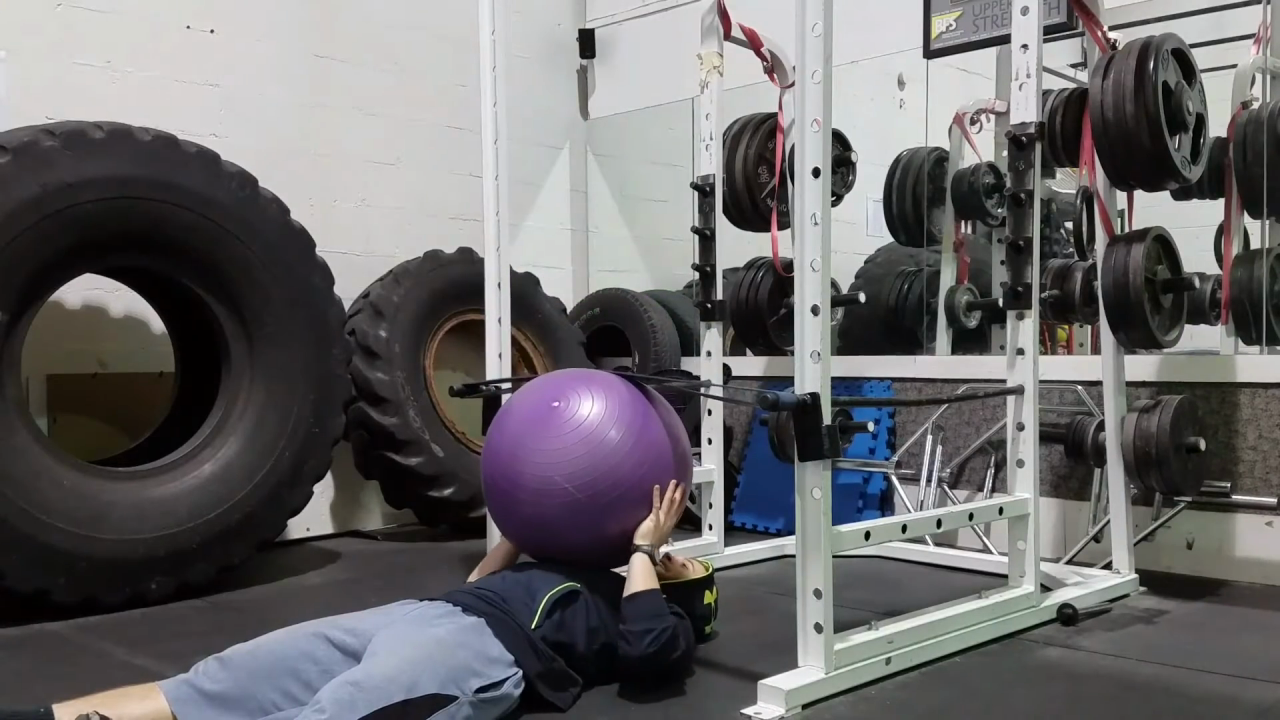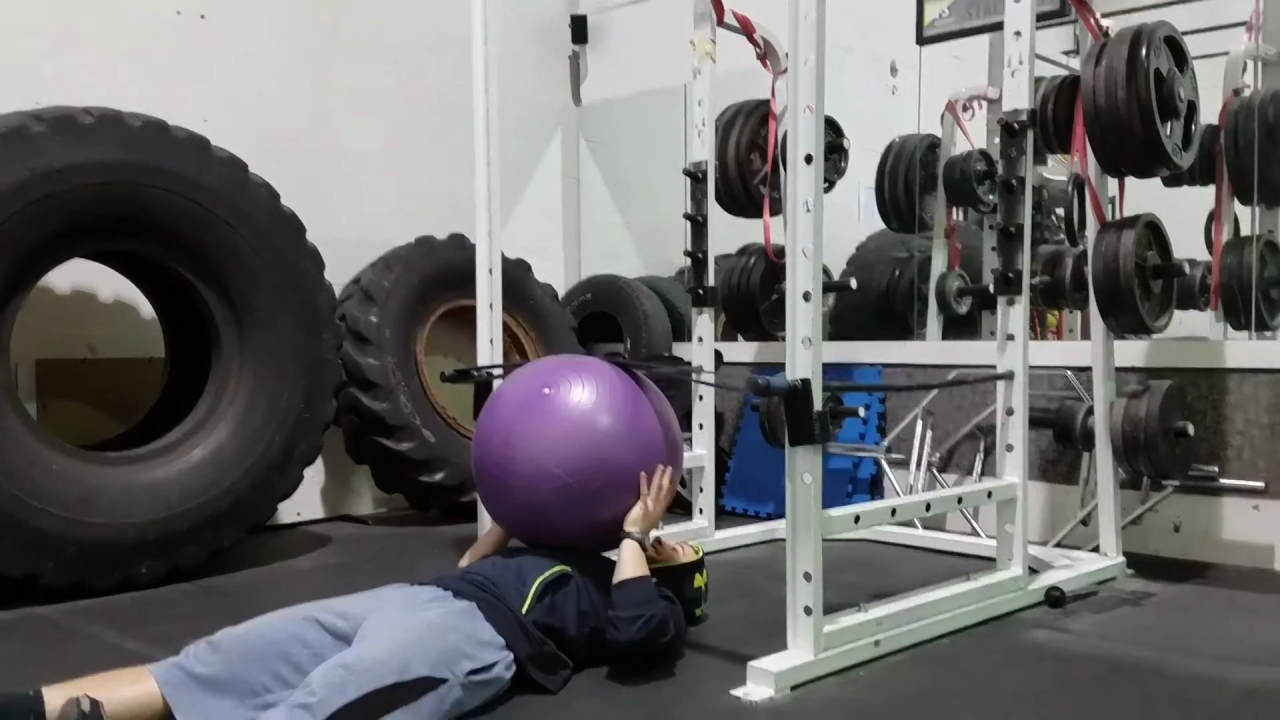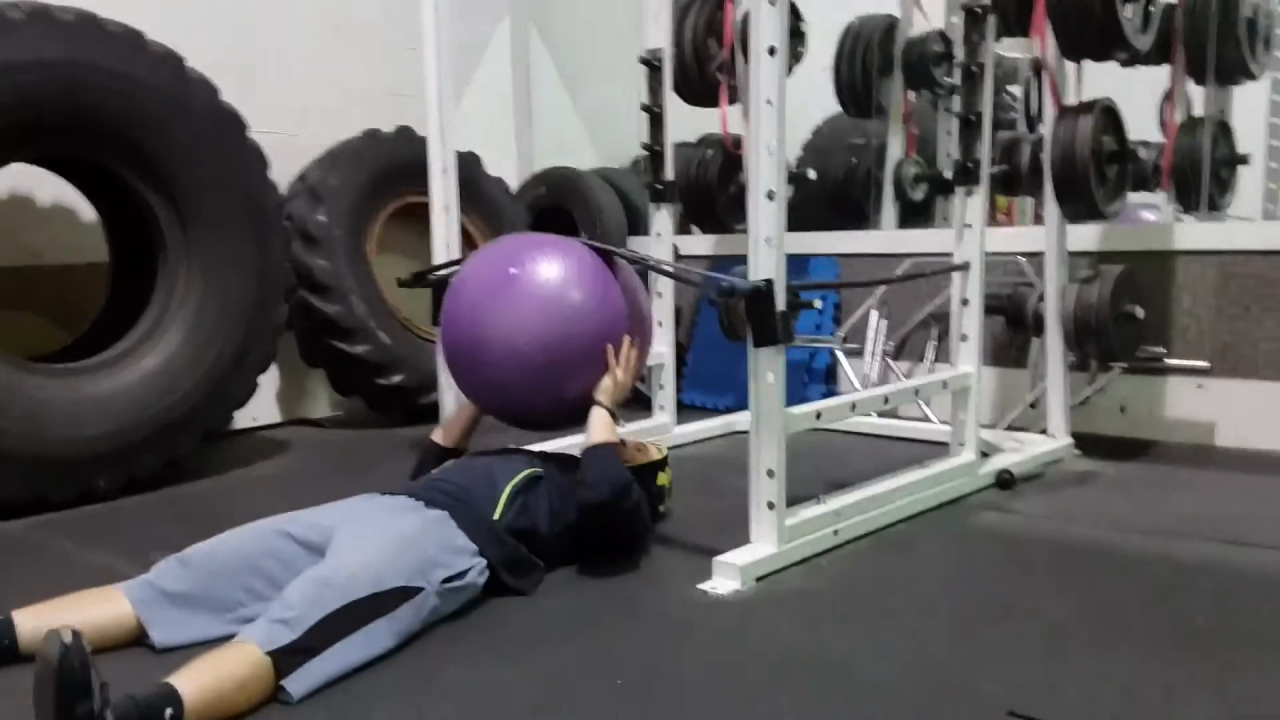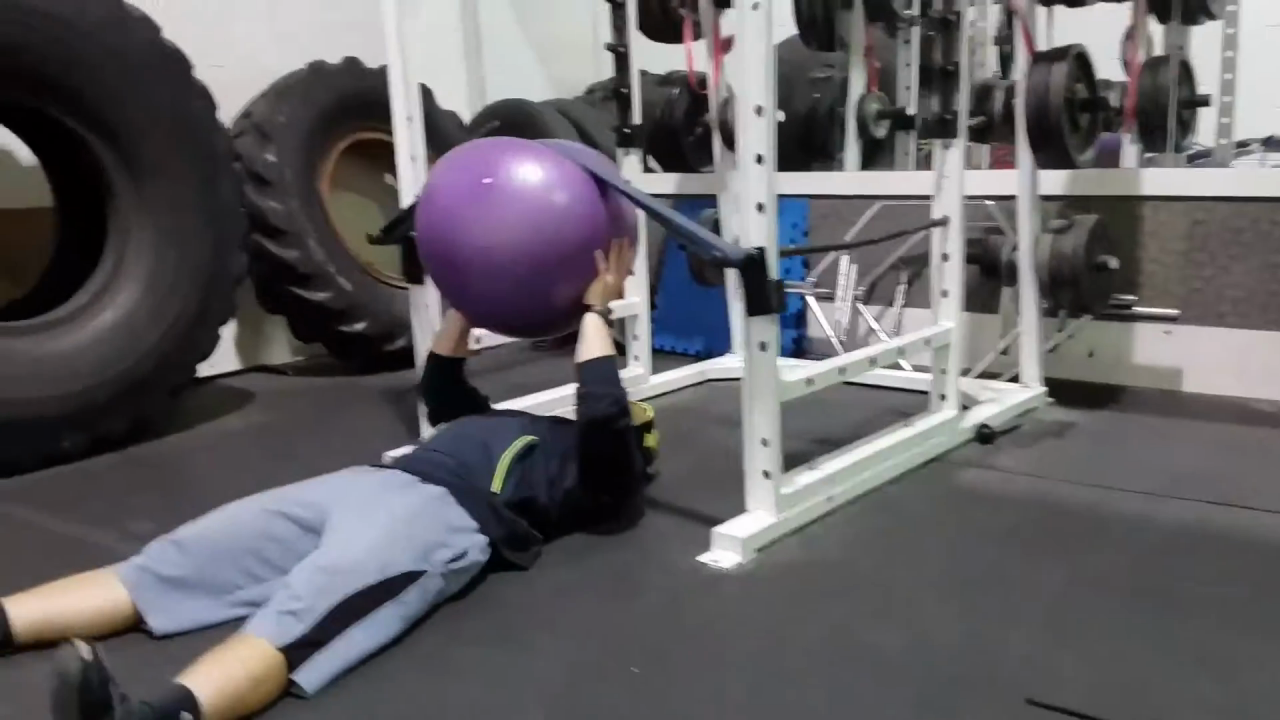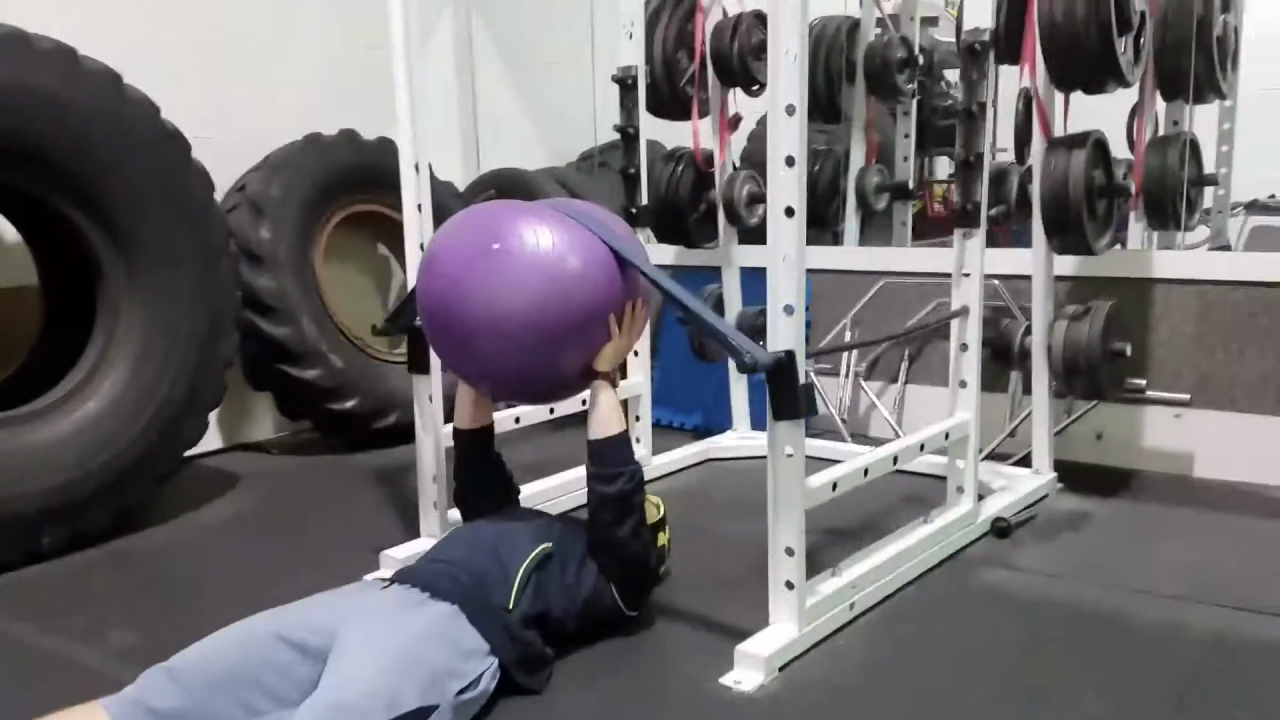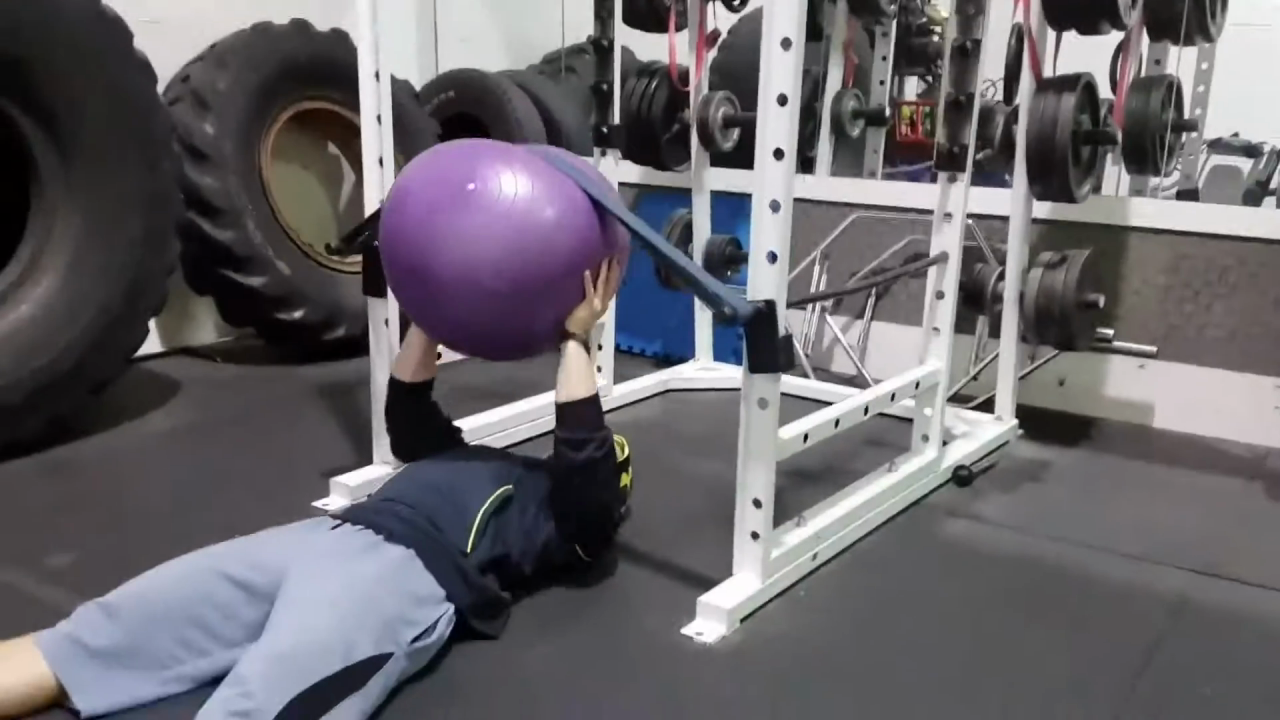
dt=0.3s
person 1, frame 1
left shoulder: (669, 633)
right shoulder: (594, 582)
left elbow: (643, 651)
right elbow: (477, 584)
left wrist: (644, 547)
left hip: (486, 651)
right hip: (419, 613)
person 1, frame 2
left shoulder: (660, 617)
right shoulder: (586, 569)
left elbow: (630, 637)
left wrist: (632, 535)
left hip: (478, 634)
right hip: (413, 597)
person 1, frame 3
left shoulder: (626, 512)
right shoulder: (551, 468)
left elbow: (601, 493)
right elbow: (430, 467)
left wrist: (604, 401)
left hip: (449, 540)
right hip: (382, 507)
left knee: (285, 633)
right knee: (177, 581)
person 1, frame 4
left shoulder: (610, 477)
right shoulder: (530, 430)
left elbow: (604, 414)
right elbow: (442, 390)
left wrist: (595, 311)
left hip: (449, 518)
right hip: (377, 483)
left knee: (296, 616)
right knee: (169, 566)
person 1, frame 5
left shoulder: (617, 574)
right shoulder: (531, 529)
left elbow: (617, 492)
right elbow: (475, 464)
left wrist: (605, 376)
left hip: (458, 630)
right hip: (375, 597)
person 1, frame 6
left shoulder: (581, 515)
right shoulder: (489, 463)
left elbow: (585, 457)
right elbow: (406, 411)
left wrist: (577, 338)
left hip: (409, 576)
